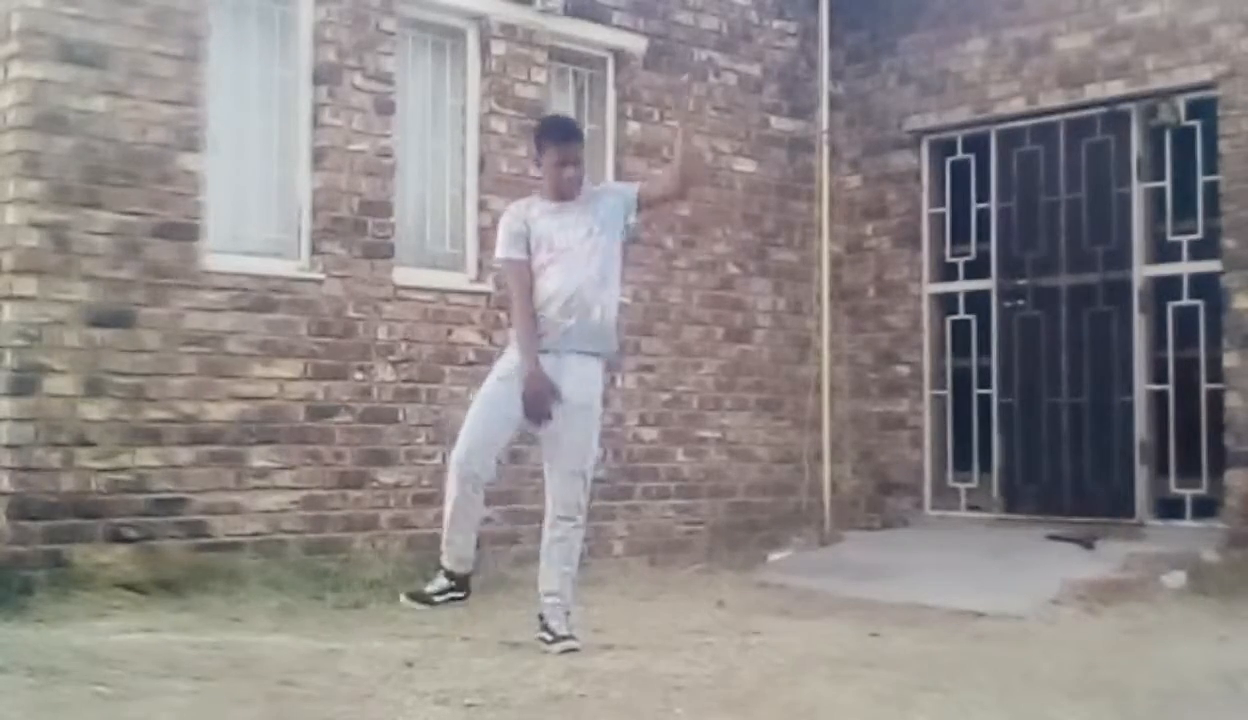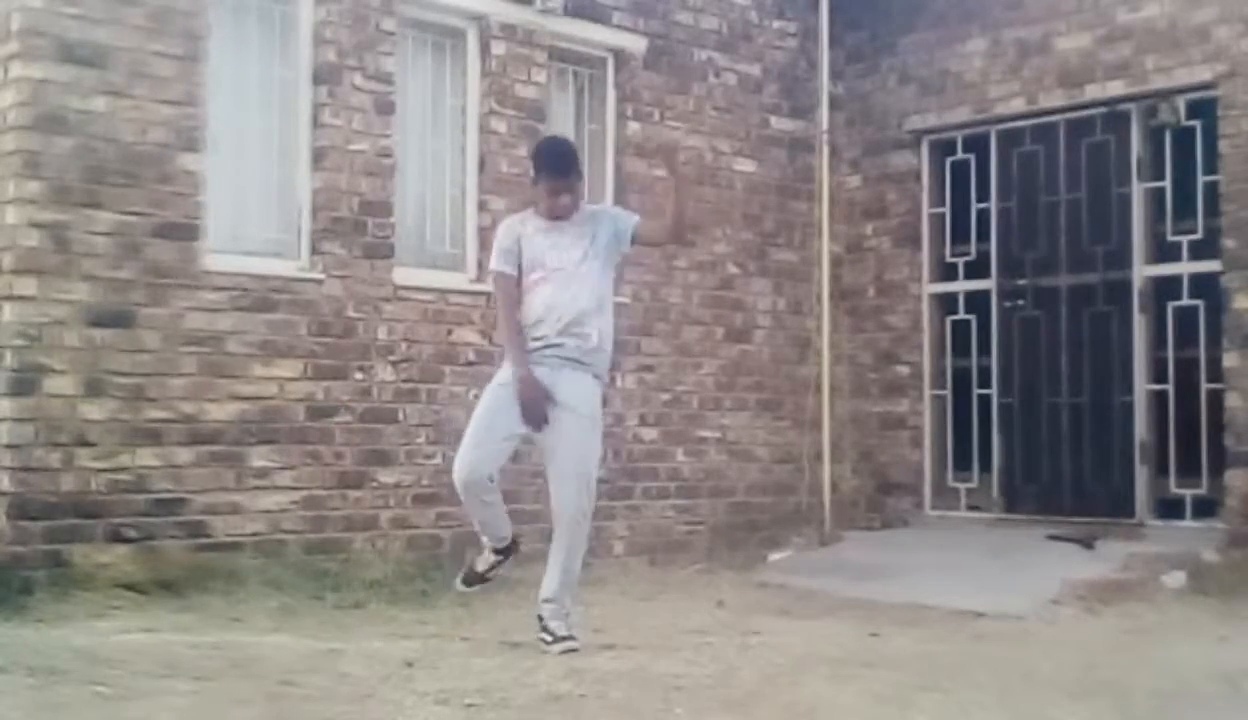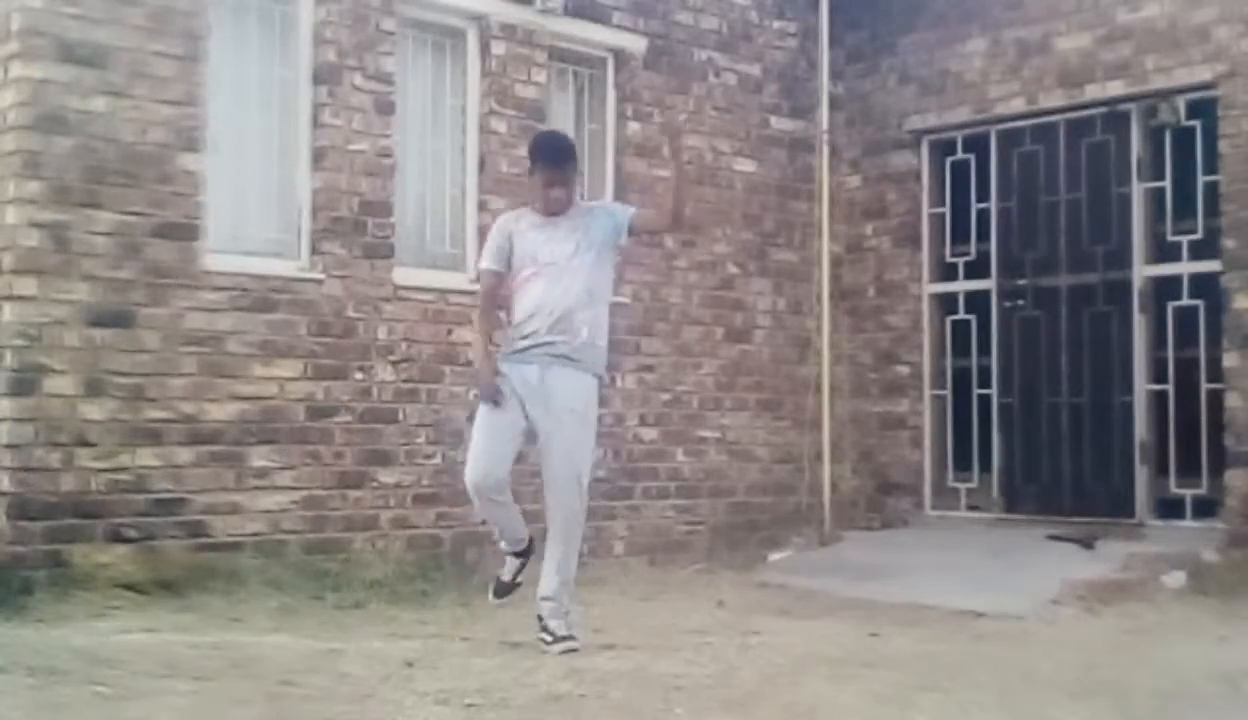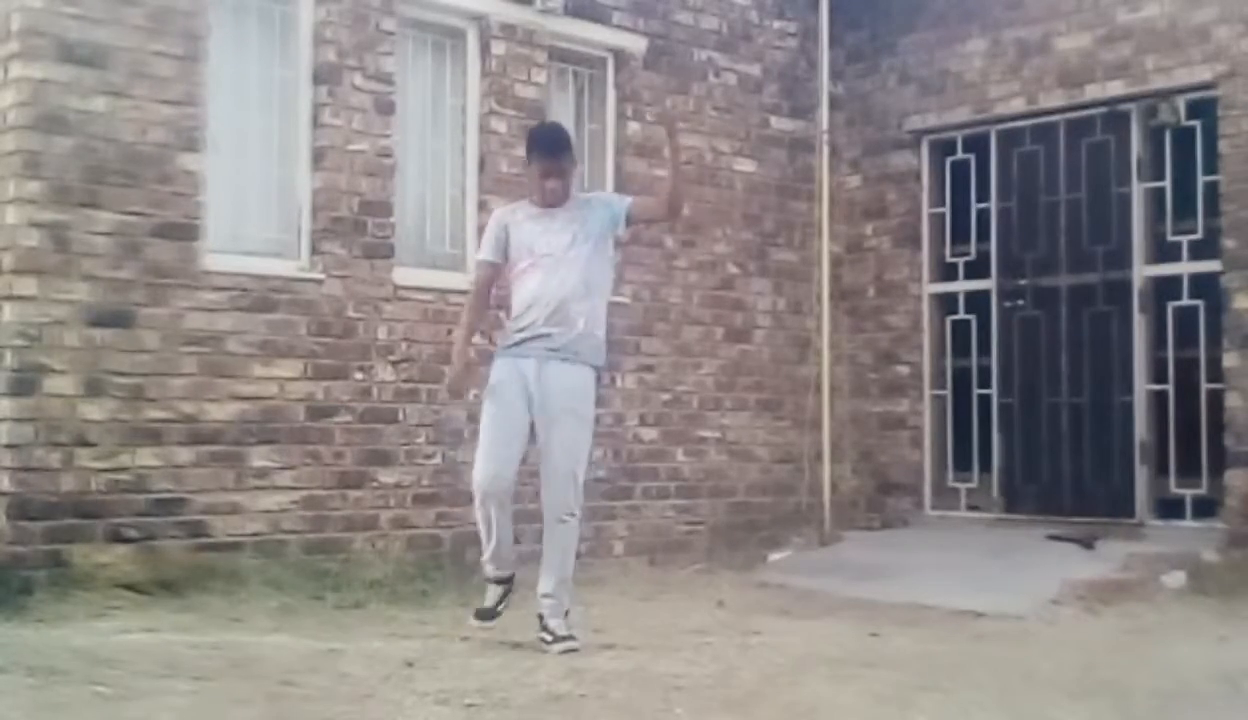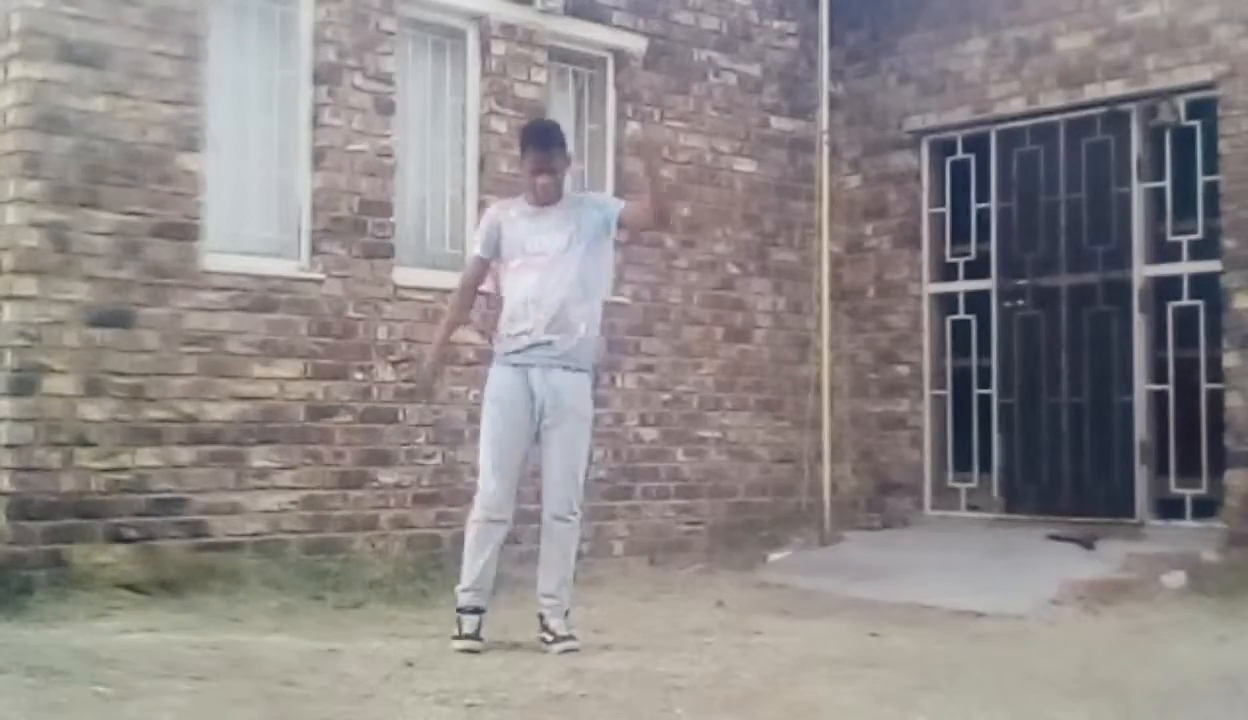
dt=0.1s
person 1, frame 1
left shoulder: (612, 201)
right shoulder: (519, 217)
left elbow: (678, 187)
right elbow: (521, 296)
left wrist: (683, 122)
right wrist: (531, 368)
left hip: (582, 364)
right hip: (526, 356)
left knee: (569, 496)
right knee: (468, 459)
left ankle: (554, 613)
right ankle: (455, 571)
person 1, frame 2
left shoulder: (606, 223)
right shoulder: (514, 230)
left elbow: (672, 231)
right elbow: (506, 308)
left wrist: (673, 173)
right wrist: (523, 375)
left hip: (579, 376)
right hip: (520, 371)
left knee: (573, 502)
right knee: (470, 471)
left ankle: (554, 614)
right ankle: (498, 543)
person 1, frame 3
left shoulder: (603, 218)
right shoulder: (509, 227)
left elbow: (671, 220)
right elbow: (488, 301)
left wrist: (677, 158)
right wrist: (483, 359)
left hip: (574, 373)
right hip: (515, 366)
left knee: (568, 500)
right knee: (482, 474)
left ankle: (553, 613)
right ankle: (517, 543)
person 1, frame 4
left shoulder: (602, 210)
right shoulder: (507, 220)
left elbow: (668, 209)
right elbow: (482, 289)
left wrist: (671, 145)
right wrist: (460, 350)
left hip: (574, 367)
right hip: (514, 361)
left knee: (564, 496)
right knee: (490, 479)
left ankle: (553, 611)
right ankle: (498, 572)
person 1, frame 5
left shoulder: (594, 210)
right shoulder: (500, 216)
left elbow: (650, 218)
right elbow: (468, 285)
left wrist: (650, 166)
right wrist: (436, 347)
left hip: (569, 370)
right hip: (510, 365)
left knee: (563, 501)
right knee: (494, 494)
left ankle: (553, 613)
right ankle: (471, 609)
